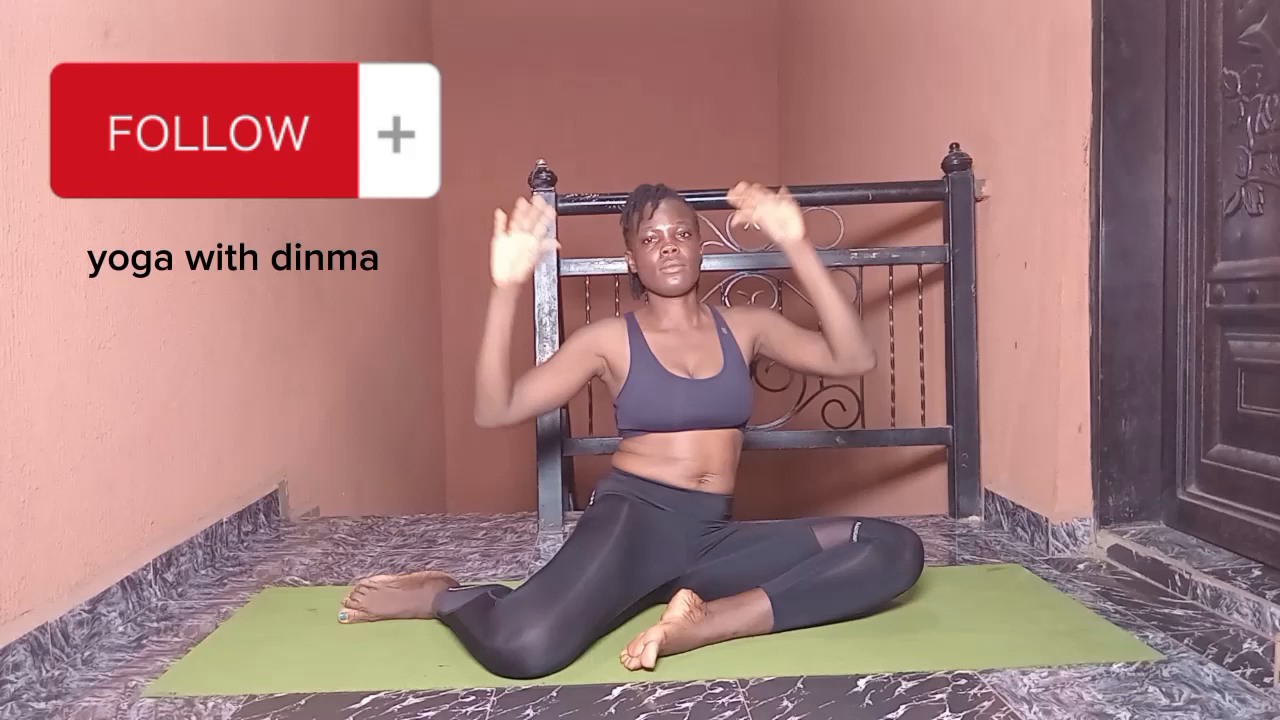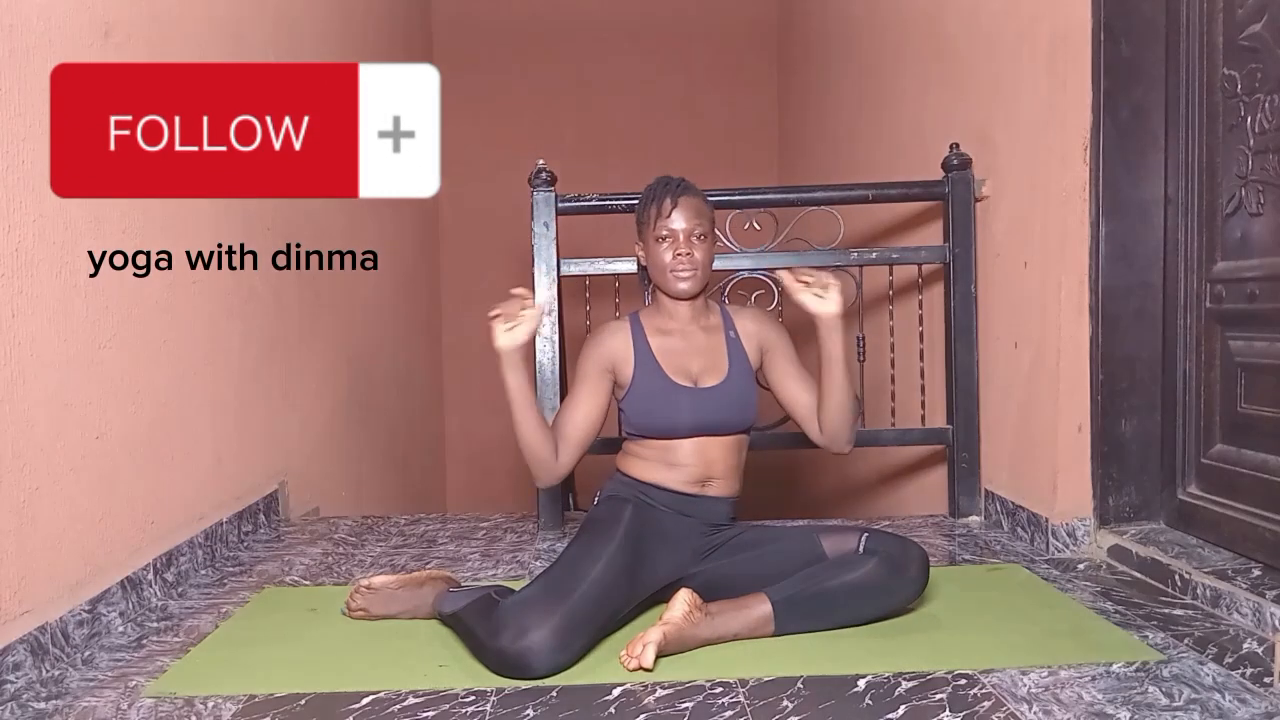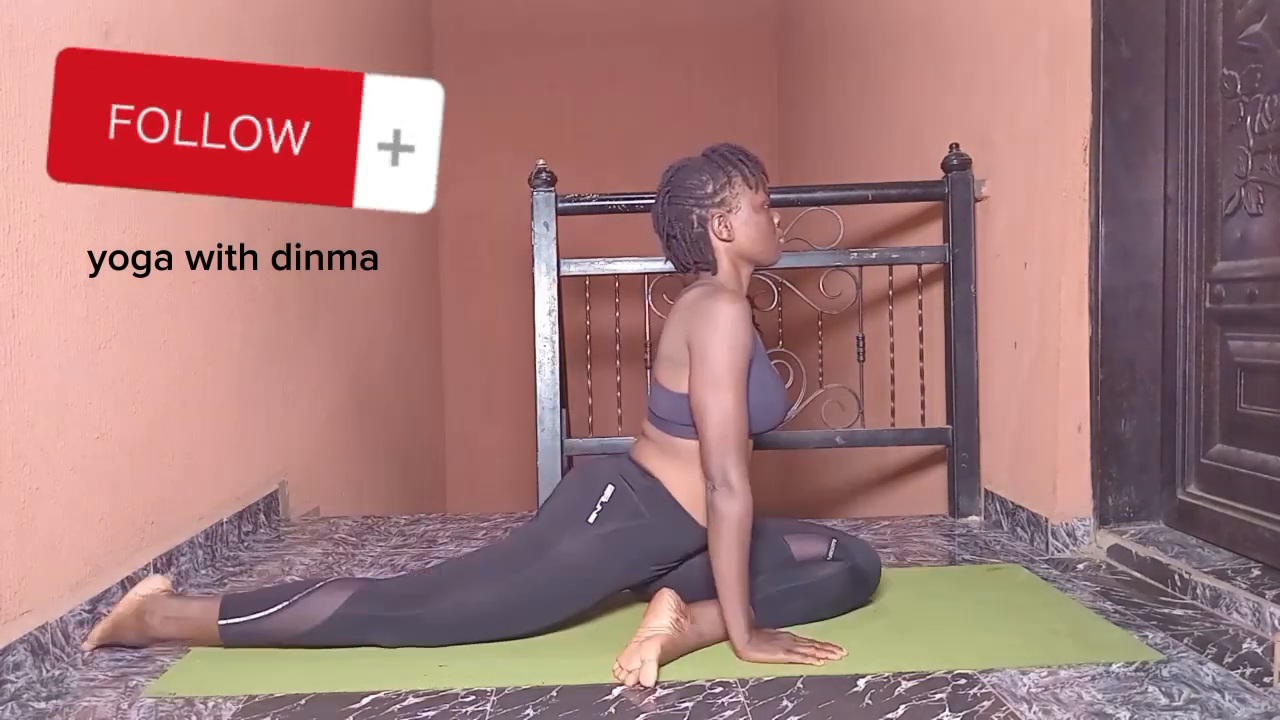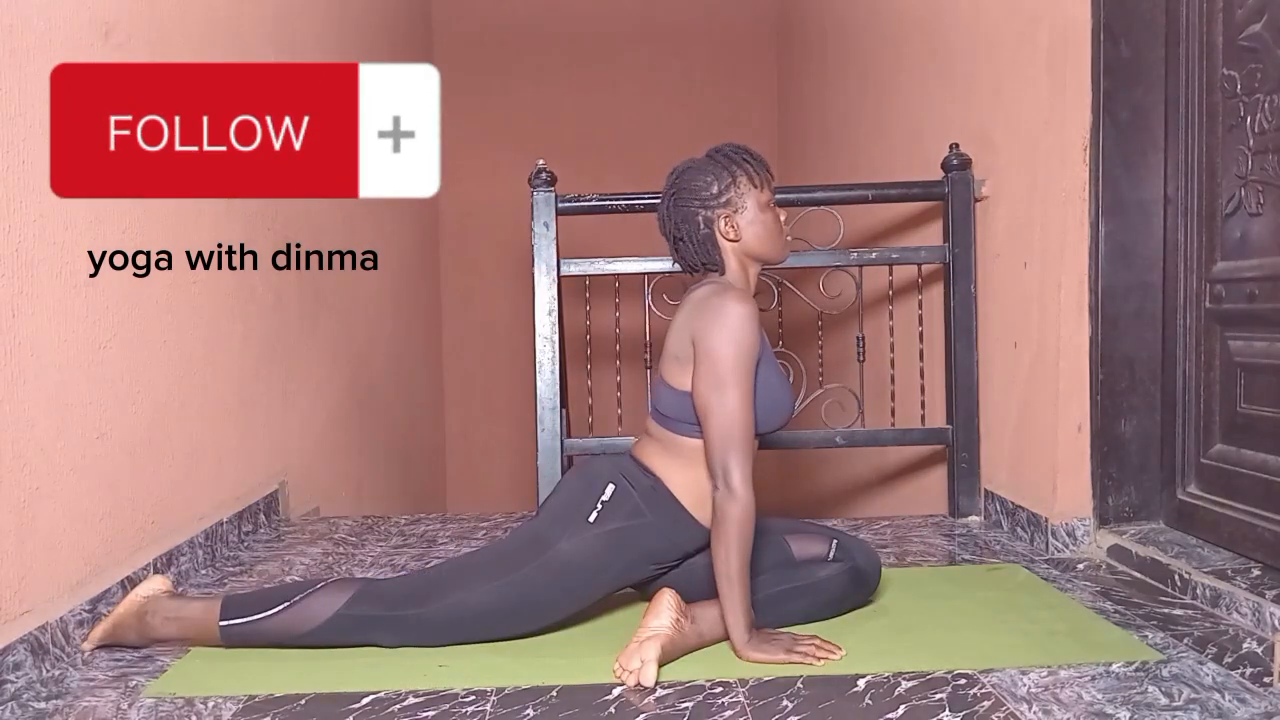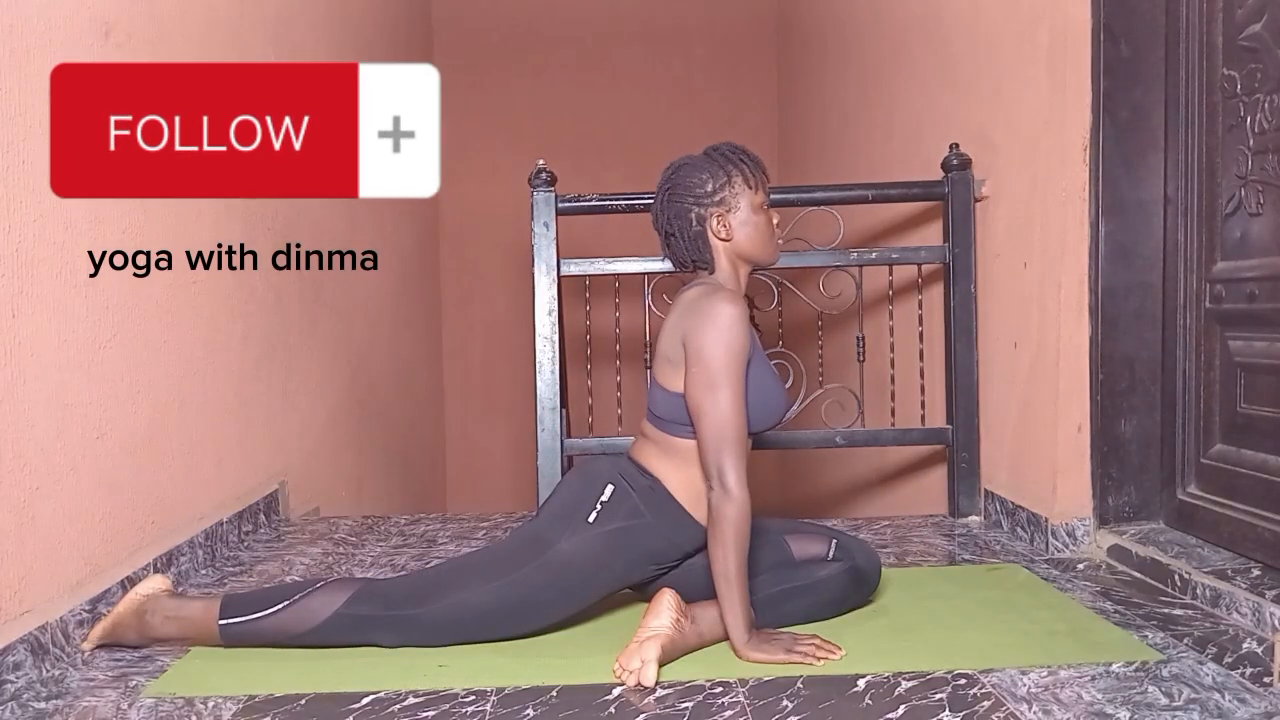
dt=1s
person 1, frame 1
left shoulder: (744, 326)
right shoulder: (608, 339)
left elbow: (854, 361)
right elbow: (495, 411)
left wrist: (796, 249)
right wrist: (507, 288)
left hip: (712, 534)
right hip: (631, 517)
left knee: (896, 550)
right knee: (523, 646)
left ankle: (702, 621)
right ankle: (439, 595)
person 1, frame 2
left shoulder: (754, 330)
right shoulder: (613, 343)
left elbow: (834, 436)
right elbow: (550, 465)
left wrist: (831, 326)
right wrist: (513, 359)
left hip: (717, 537)
right hip: (634, 519)
left knee: (901, 564)
right knee: (527, 646)
left ankle: (699, 623)
right ankle: (441, 596)
person 1, frame 3
left shoulder: (714, 305)
right shoulder: (720, 309)
right elbow: (727, 483)
right wrist: (744, 632)
left hip: (659, 530)
right hip: (616, 519)
left knee: (852, 565)
right knee: (401, 608)
left ankle: (684, 618)
right ankle: (167, 615)
person 1, frame 4
left shoulder: (721, 303)
right shoulder: (728, 310)
right elbow: (731, 483)
right wrist: (744, 633)
left hip: (660, 530)
right hip: (616, 516)
left knee: (852, 564)
right knee: (403, 607)
left ankle: (686, 617)
right ankle: (168, 615)
person 1, frame 5
left shoulder: (714, 304)
right shoulder: (718, 311)
right elbow: (727, 484)
right wrist: (744, 633)
left hip: (660, 532)
right hip: (615, 518)
left knee: (852, 564)
right knee: (400, 608)
left ankle: (686, 618)
right ankle: (167, 615)
